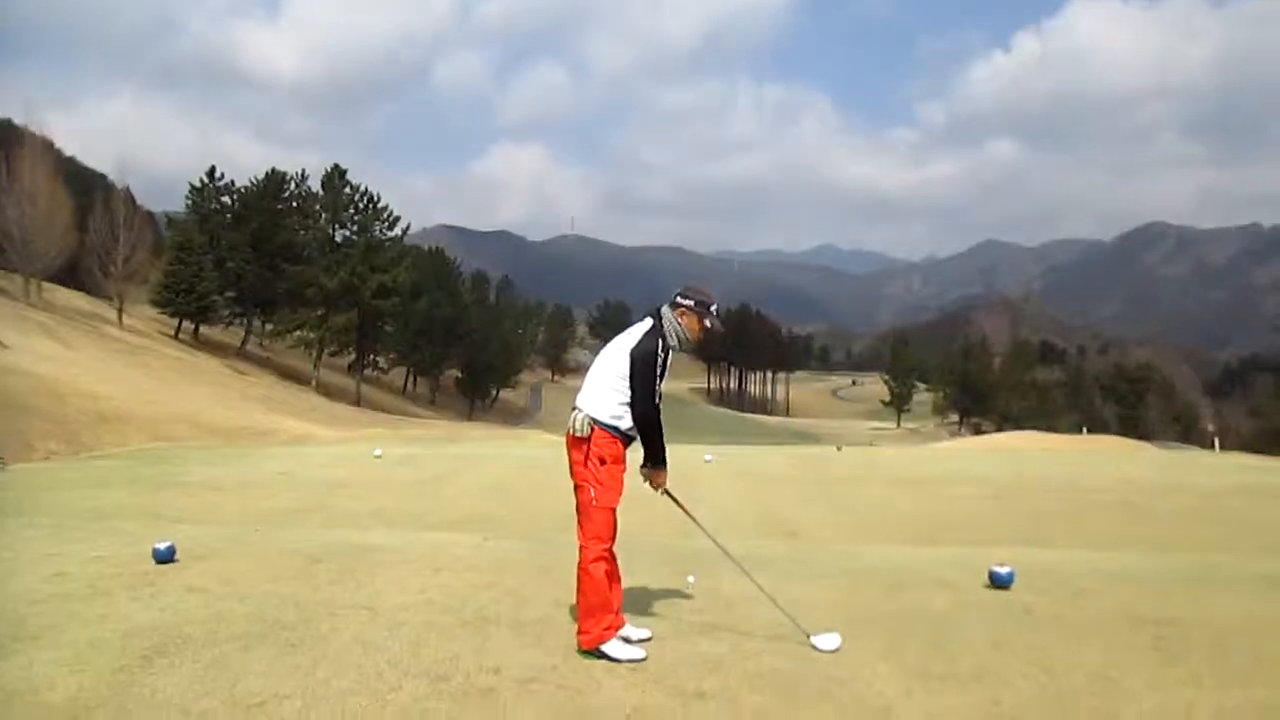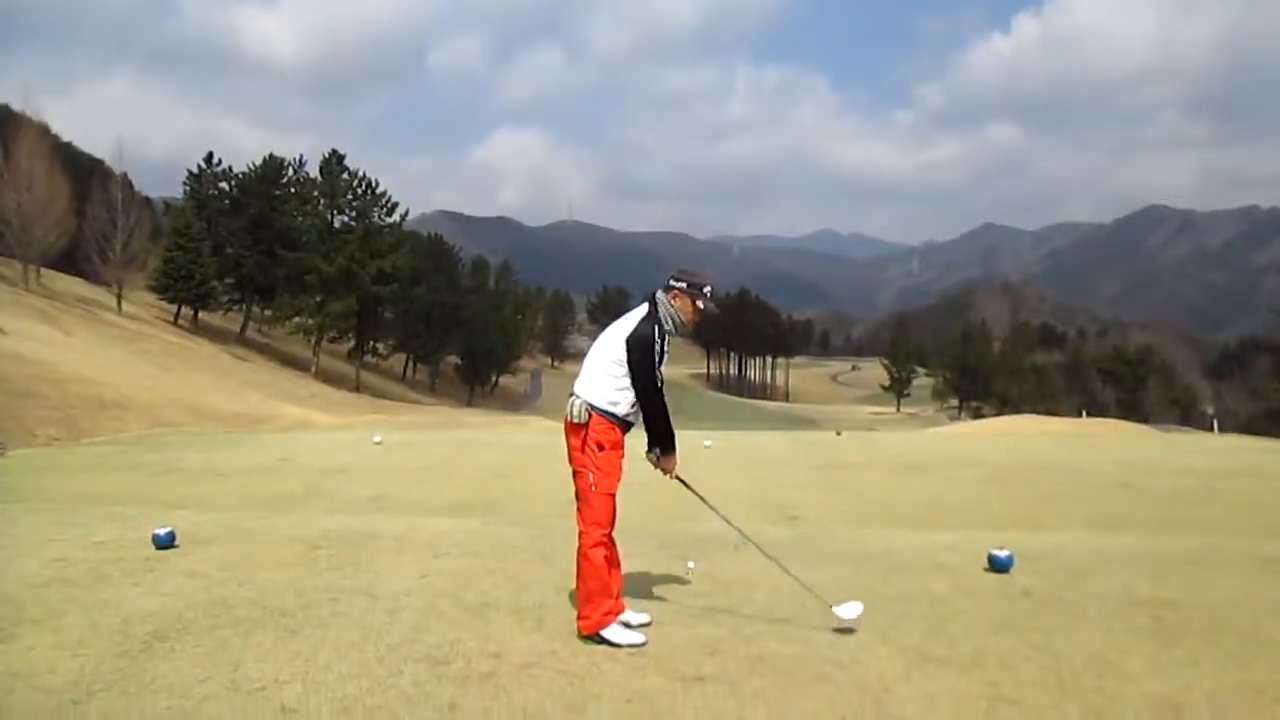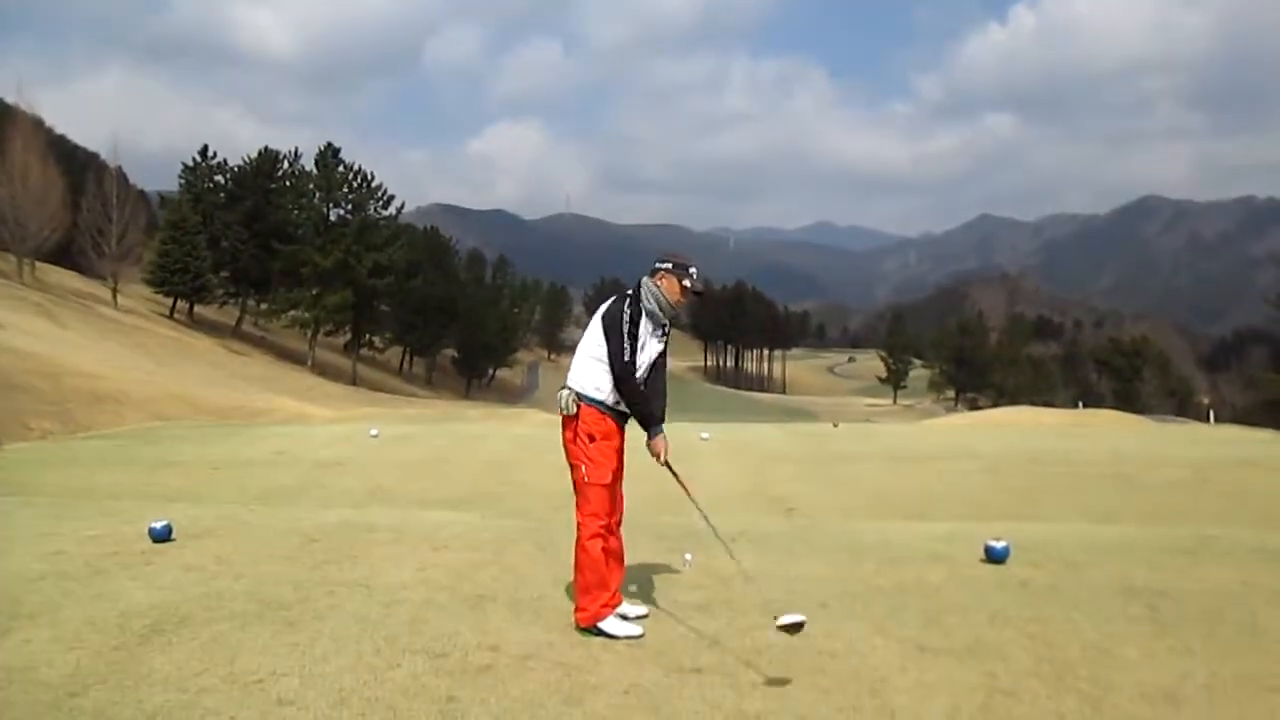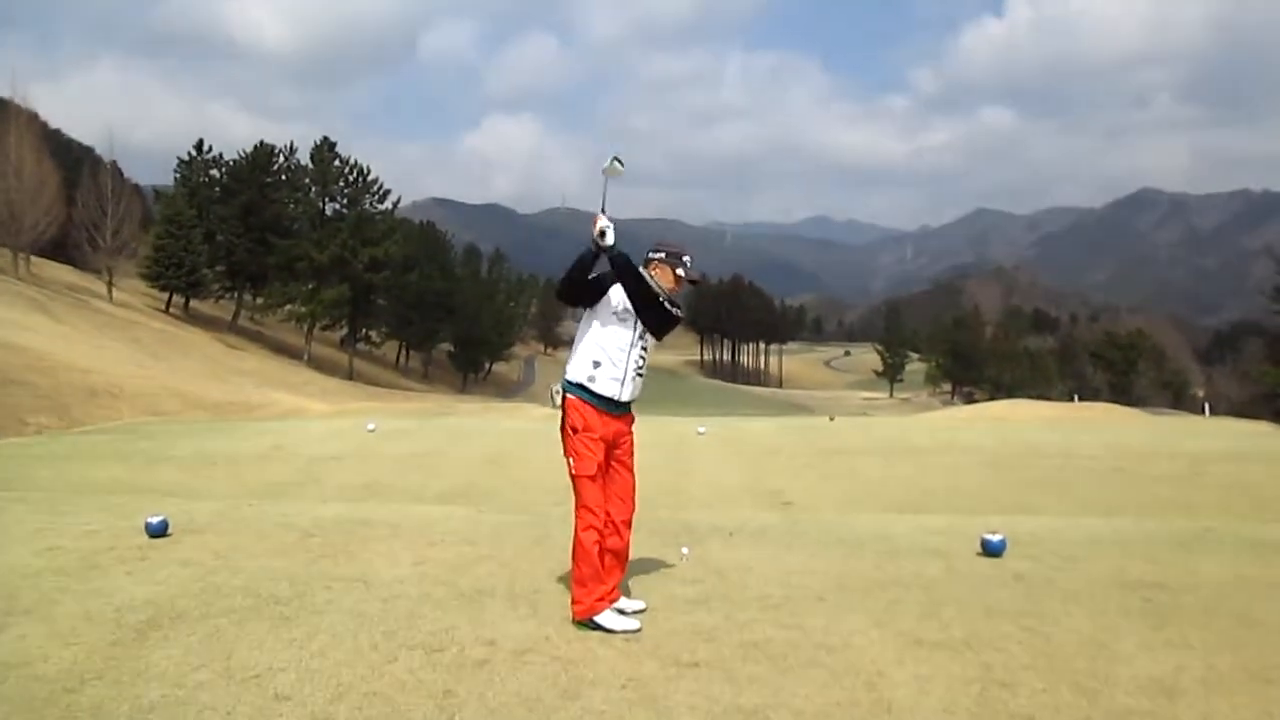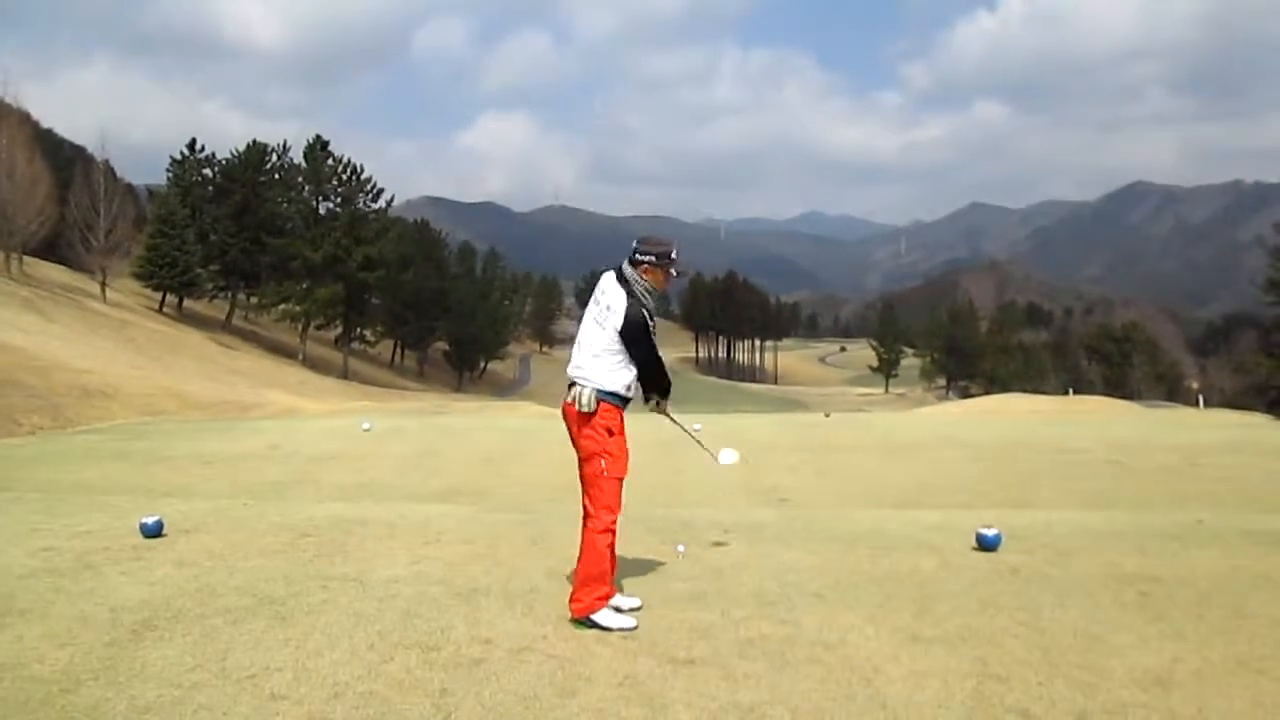
dt=0.5s
person 1, frame 1
left shoulder: (653, 337)
right shoulder: (651, 344)
left elbow: (646, 407)
right elbow: (644, 410)
left wrist: (651, 459)
right wrist: (657, 463)
left hip: (605, 441)
right hip: (597, 441)
left knee: (604, 536)
right knee: (596, 538)
left ankle: (610, 621)
right ankle: (597, 633)
person 1, frame 2
left shoulder: (652, 325)
right shoulder: (647, 331)
left elbow: (650, 394)
right elbow: (650, 396)
left wrist: (655, 444)
right wrist: (667, 449)
left hip: (604, 428)
right hip: (595, 427)
left knee: (603, 522)
right knee: (595, 524)
left ankle: (610, 605)
right ankle: (596, 619)
person 1, frame 3
left shoulder: (659, 324)
right shoulder: (625, 308)
left elbow: (654, 379)
right elbow: (623, 376)
left wrist: (655, 427)
right wrist: (654, 430)
left hip: (610, 421)
right hip: (589, 418)
left knee: (610, 515)
right knee: (594, 516)
left ankle: (608, 598)
right ankle: (593, 611)
person 1, frame 4
left shoulder: (668, 313)
right shoulder: (609, 285)
left elbow: (644, 301)
right elbow: (567, 293)
left wrist: (614, 250)
right wrist: (596, 247)
left hip: (621, 417)
right hip: (584, 412)
left knee: (620, 511)
right knee: (591, 511)
left ankle: (608, 592)
right ankle: (589, 605)
person 1, frame 5
left shoulder: (612, 282)
right shoulder: (632, 311)
right elbow: (648, 360)
left wrist: (649, 390)
right wrist: (658, 391)
left hip: (588, 405)
right hip: (598, 410)
left knee: (602, 505)
right knee: (603, 508)
left ankle: (601, 590)
right ankle: (587, 603)
